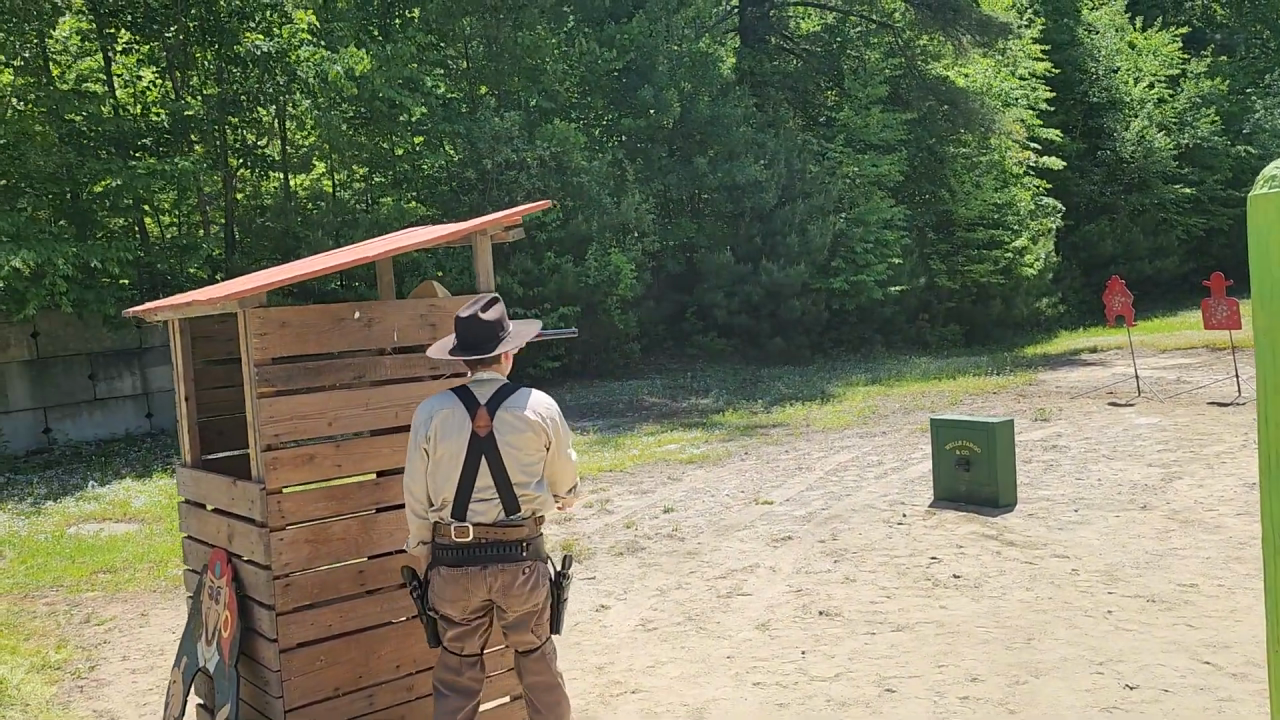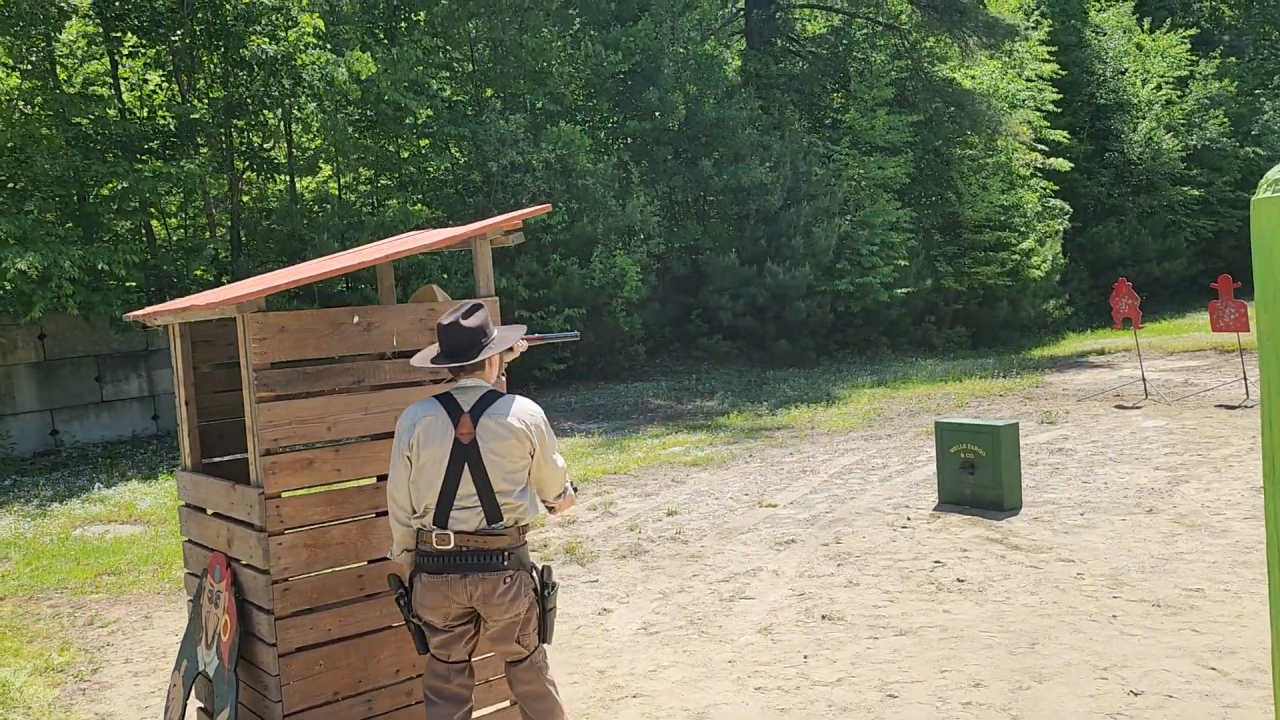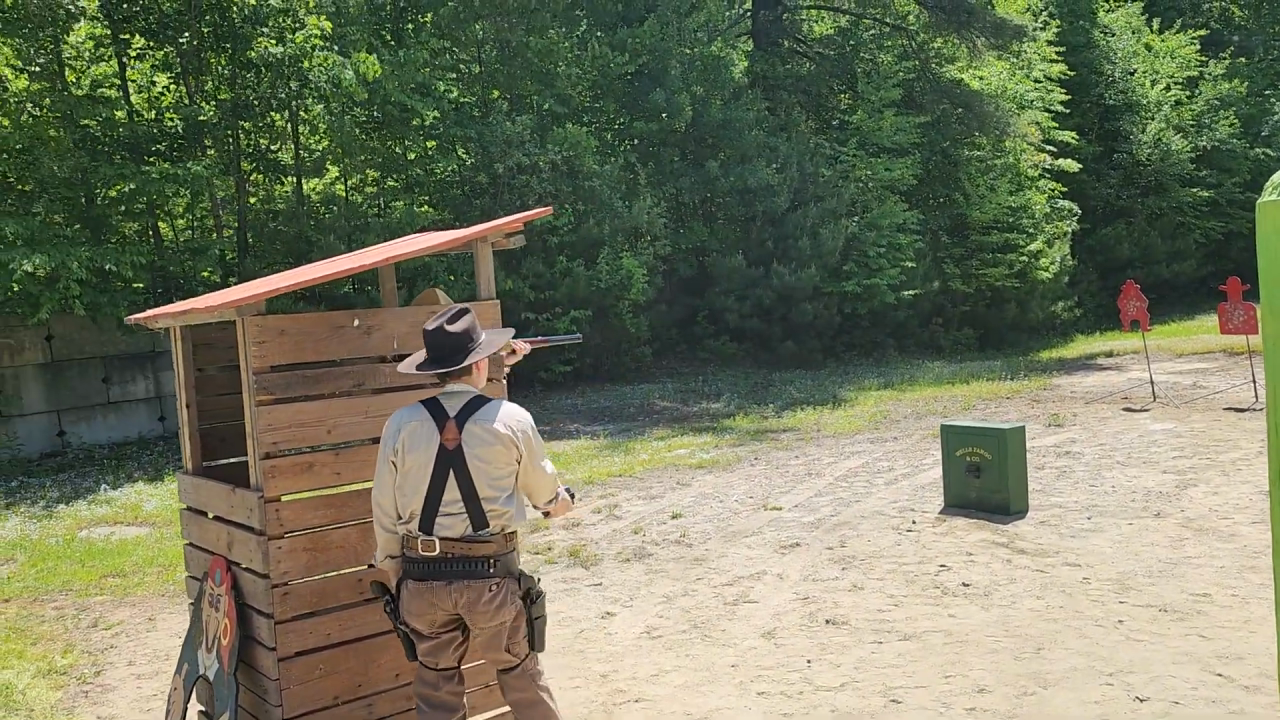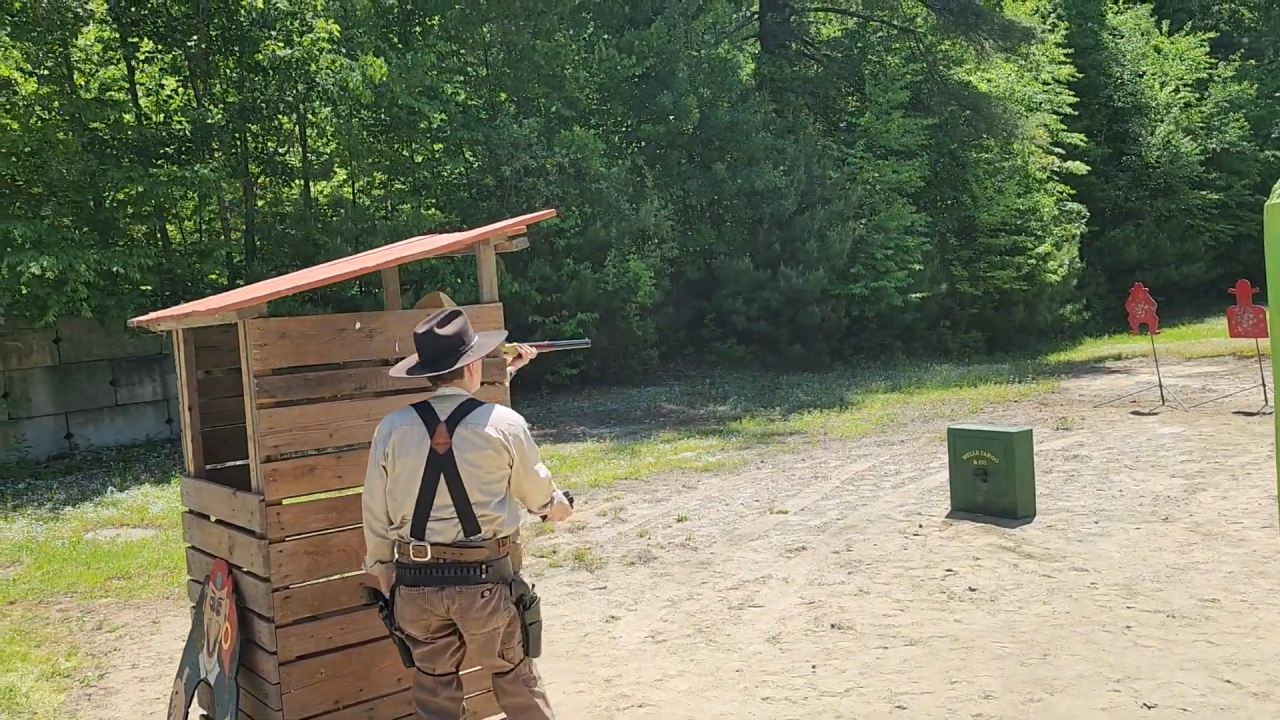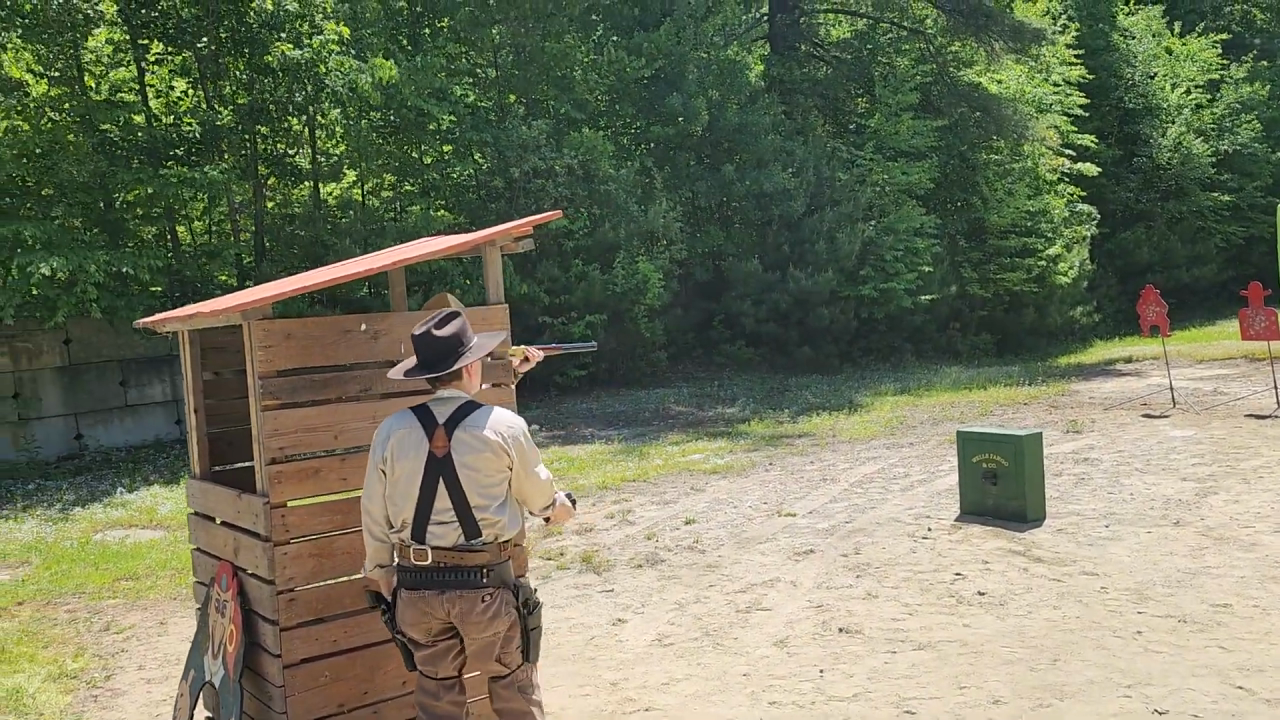
dt=0.1s
person 1, frame 1
left shoulder: (432, 411)
right shoulder: (540, 407)
left elbow: (417, 494)
right elbow: (565, 481)
left wrist: (422, 550)
right wrist: (565, 496)
left hip: (455, 562)
right hip: (520, 558)
left knee: (457, 679)
right knee: (538, 664)
person 1, frame 2
left shoulder: (416, 418)
right shoulder: (524, 414)
left elbow: (399, 501)
right elbow: (553, 484)
left wrist: (407, 558)
right wrist: (564, 498)
left hip: (437, 570)
right hip: (504, 568)
right knee: (530, 671)
person 1, frame 3
left shoulder: (401, 423)
right shoulder: (512, 419)
left elbow: (385, 507)
right elbow: (544, 490)
left wrist: (392, 565)
right wrist: (559, 502)
left hip: (424, 578)
right hip: (491, 575)
right knee: (522, 677)
person 1, frame 4
left shoulder: (393, 428)
right shoulder: (504, 424)
left elbow: (375, 513)
right elbow: (538, 492)
left wrist: (383, 571)
right wrist: (558, 505)
left hip: (419, 583)
right hip: (485, 581)
person 1, frame 5
left shoulder: (392, 431)
right shoulder: (505, 426)
left elbow: (375, 516)
right elbow: (540, 494)
left wrist: (383, 576)
right wrist: (560, 507)
left hip: (420, 587)
right hip: (486, 584)
